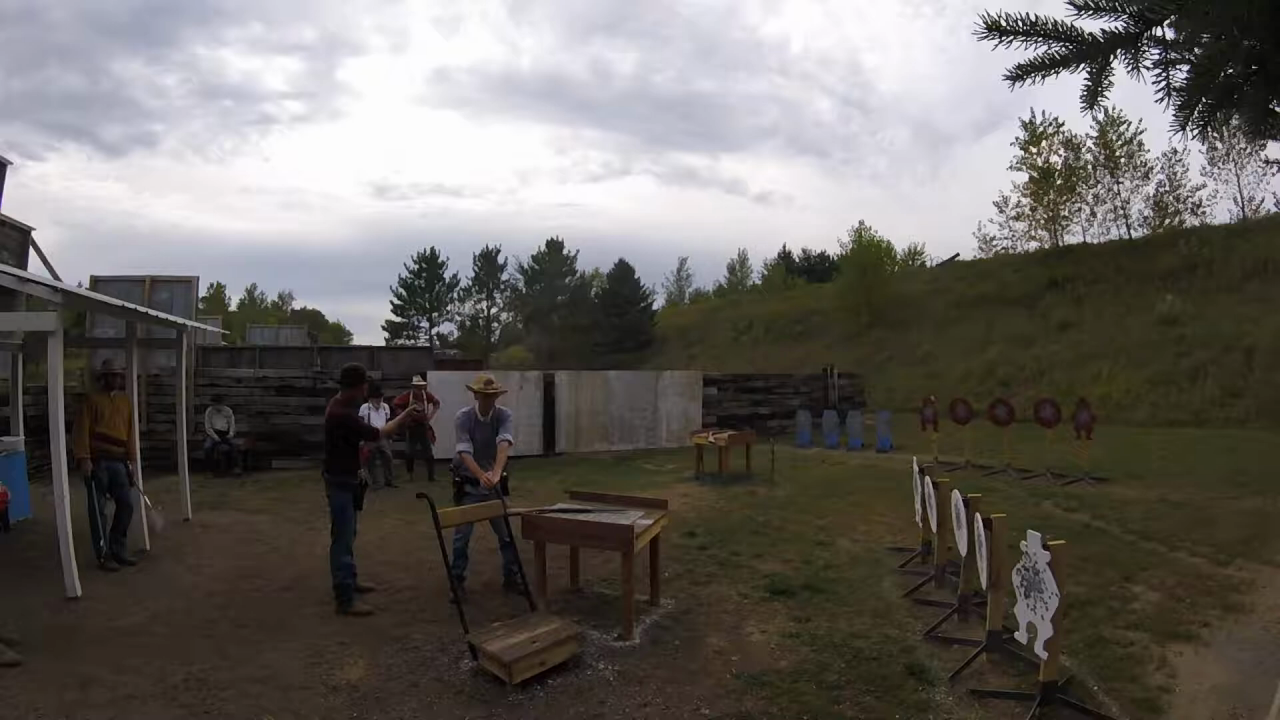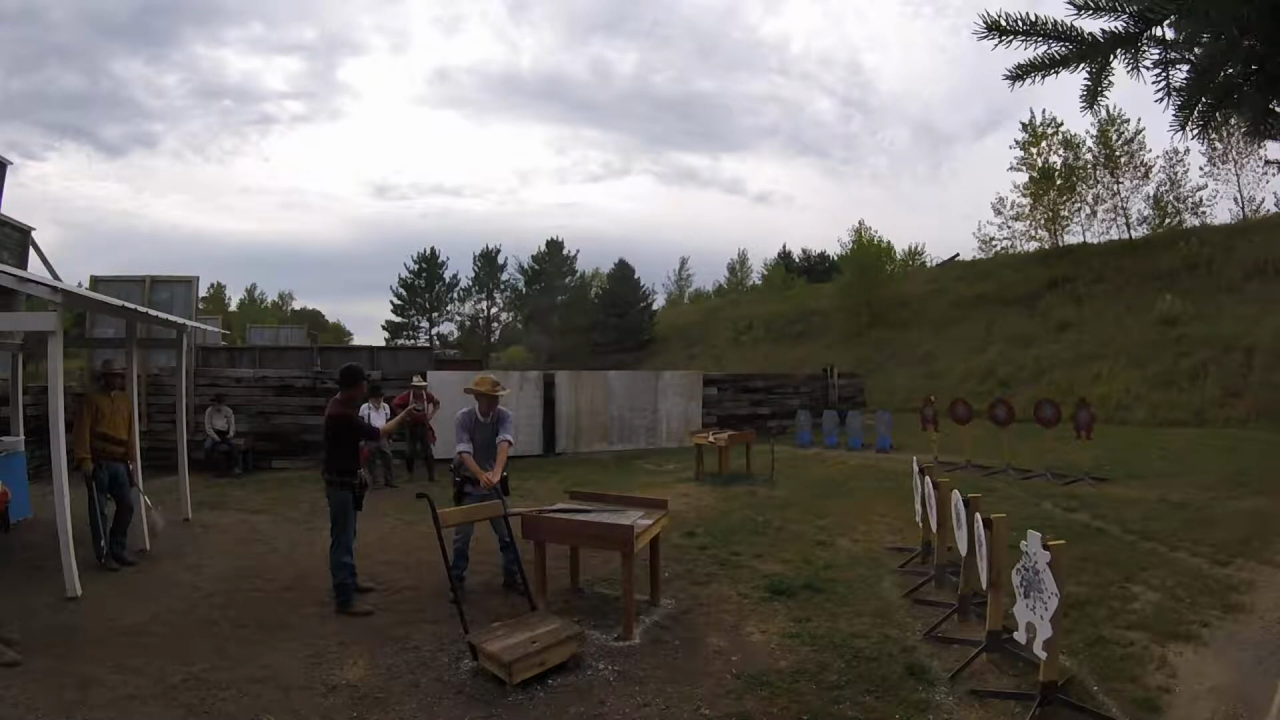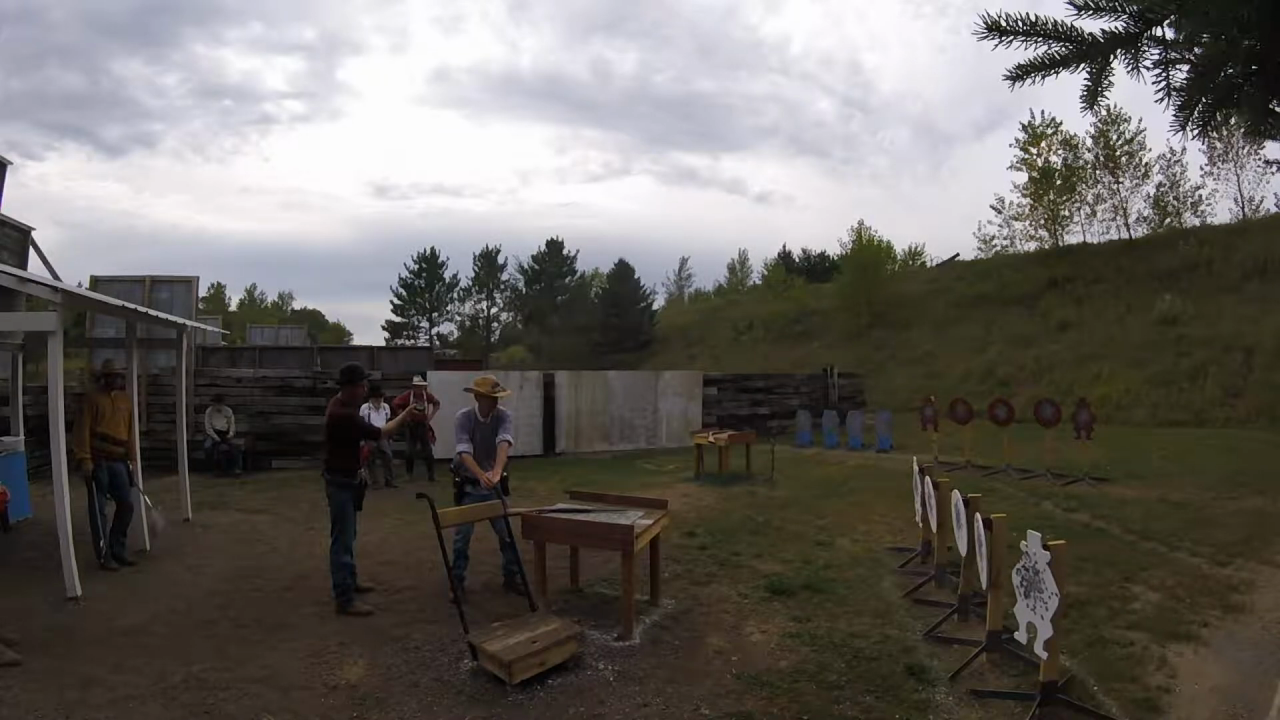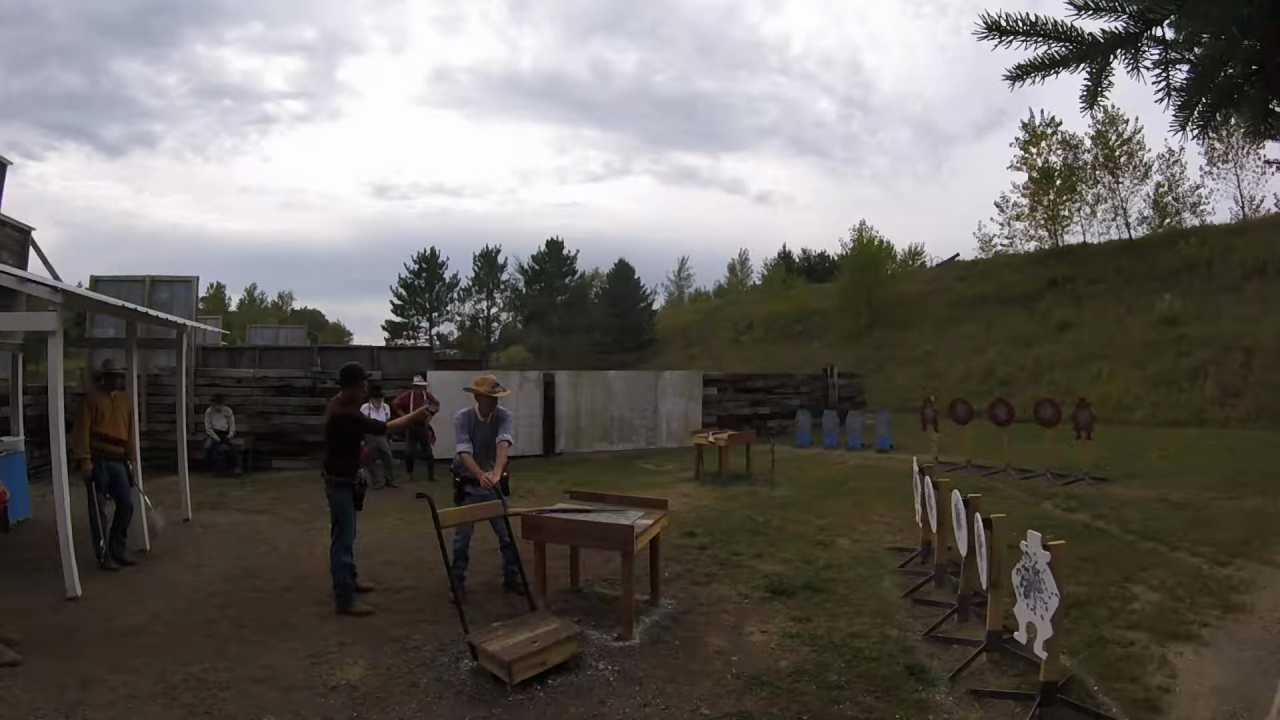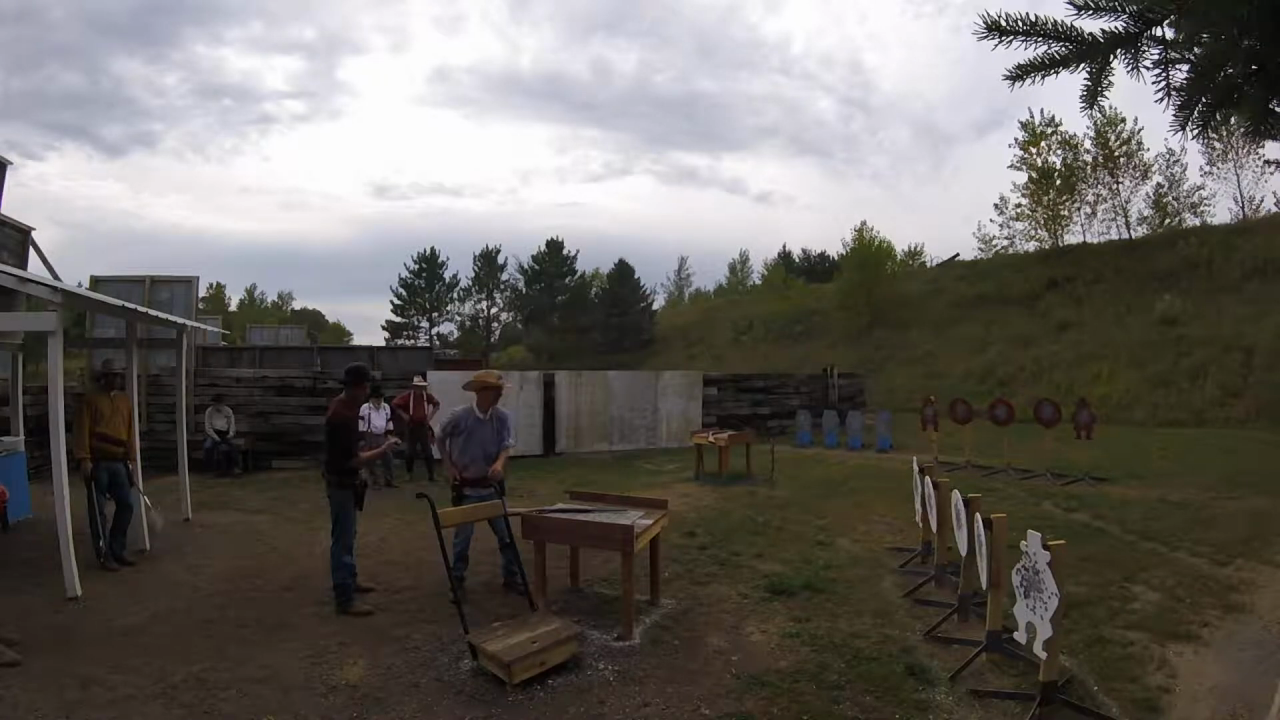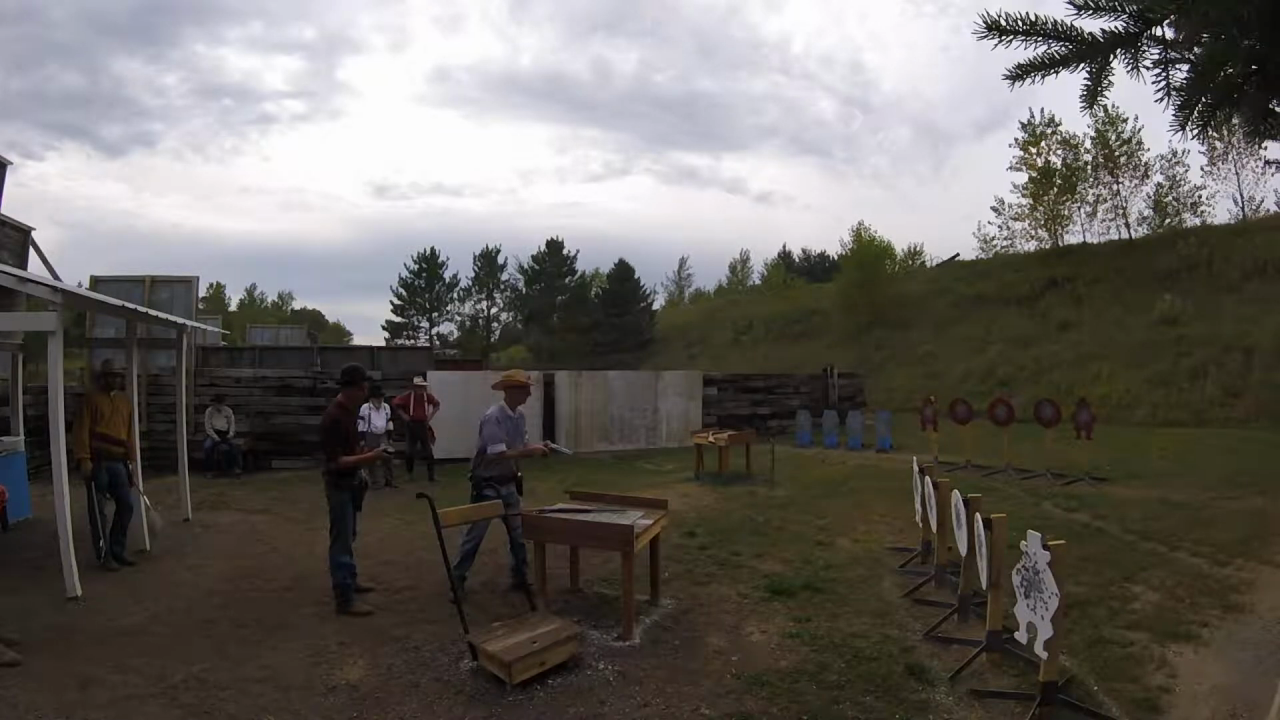
dt=0.7s
person 1, frame 1
left shoulder: (342, 406)
right shoulder: (341, 414)
right elbow: (377, 434)
right wrist: (406, 416)
left hip: (346, 478)
right hip: (340, 482)
left knee: (347, 536)
right knee: (342, 539)
left ankle: (350, 580)
right ankle: (344, 600)
person 1, frame 2
left shoulder: (342, 406)
right shoulder: (341, 414)
right elbow: (377, 434)
right wrist: (405, 416)
left hip: (347, 478)
right hip: (340, 482)
left knee: (347, 535)
right knee: (342, 539)
left ankle: (350, 580)
right ankle: (344, 600)
person 1, frame 3
left shoulder: (341, 405)
right shoulder: (343, 414)
right elbow: (379, 434)
right wrist: (406, 416)
left hip: (346, 478)
right hip: (340, 482)
left knee: (347, 535)
right knee: (342, 539)
left ankle: (350, 580)
right ankle: (344, 600)
person 1, frame 4
left shoulder: (340, 405)
right shoulder: (344, 414)
right elbow: (383, 428)
right wrist: (415, 415)
left hip: (346, 478)
right hip: (340, 481)
left knee: (348, 535)
right knee: (342, 538)
left ankle: (349, 579)
right ankle: (344, 600)
person 1, frame 5
left shoulder: (346, 407)
right shoulder: (340, 416)
right elbow: (353, 459)
left wrist: (363, 449)
right wrist: (383, 450)
left hip: (349, 481)
right hip: (341, 483)
left knee: (347, 536)
right knee: (342, 539)
left ankle: (350, 579)
right ankle: (344, 600)
person 1, frame 6
left shoulder: (350, 410)
right shoulder: (333, 417)
right elbow: (335, 461)
left wrist: (365, 453)
right wrist: (368, 457)
left hip: (350, 481)
right hip: (338, 484)
left knee: (348, 536)
right knee: (341, 540)
left ankle: (350, 580)
right ankle: (344, 600)
person 2, frame 1
left shoulder: (504, 415)
right shoulder: (463, 417)
left elbow: (504, 444)
right elbow: (464, 452)
left wrist: (496, 472)
right wrist: (481, 475)
left hip: (494, 484)
right hip: (468, 484)
left knee: (506, 533)
right knee: (462, 535)
left ankle: (511, 577)
right ankle: (457, 581)
person 2, frame 2
left shoulder: (504, 416)
right shoulder: (463, 417)
left elbow: (504, 445)
right elbow: (464, 452)
left wrist: (496, 472)
right wrist: (481, 475)
left hip: (495, 484)
right hip: (469, 484)
left knee: (506, 533)
right knee: (462, 535)
left ankle: (511, 577)
right ankle: (457, 582)
person 2, frame 3
left shoulder: (504, 416)
right shoulder: (463, 418)
left elbow: (504, 444)
right elbow: (464, 452)
left wrist: (496, 472)
right wrist: (482, 476)
left hip: (495, 484)
right hip: (469, 485)
left knee: (506, 533)
right knee: (462, 535)
left ankle: (511, 577)
right ankle: (457, 582)
person 2, frame 4
left shoulder: (504, 416)
right shoulder: (462, 418)
left elbow: (503, 444)
right elbow: (464, 453)
left wrist: (496, 472)
right wrist: (481, 475)
left hip: (495, 484)
right hip: (469, 485)
left knee: (506, 533)
right knee: (463, 535)
left ankle: (511, 577)
right ankle: (457, 582)
person 2, frame 5
left shoulder: (503, 417)
right shoulder: (459, 416)
left elbow: (507, 446)
right elbow: (440, 439)
left wrist: (500, 463)
right wrist: (448, 465)
left hip: (491, 486)
right hip: (466, 488)
left knee: (505, 534)
right knee: (463, 536)
left ankle: (511, 578)
right ankle: (457, 582)
person 2, frame 6
left shoulder: (520, 415)
right shoulder: (493, 417)
right elbow: (499, 454)
left wrist: (534, 449)
right wrist: (529, 452)
left hip: (509, 484)
right hip: (487, 486)
left knee: (518, 534)
right knee: (475, 535)
left ankle: (520, 578)
right ankle: (458, 580)
person 3, frame 1
left shoulder: (124, 400)
right shoulder: (92, 399)
right elbow: (81, 430)
left wrist: (131, 460)
right wrist: (84, 459)
left hip: (118, 462)
right hip: (97, 462)
left knee: (126, 505)
right knee: (98, 510)
left ankle: (118, 550)
right ankle: (104, 556)
person 3, frame 2
left shoulder: (125, 400)
right shoulder: (92, 399)
right elbow: (82, 431)
left wrist: (131, 459)
right wrist: (84, 459)
left hip: (119, 462)
right hip: (98, 462)
left knee: (126, 506)
right knee: (99, 510)
left ankle: (118, 550)
right ankle: (104, 555)
person 3, frame 3
left shoulder: (125, 400)
right shoulder: (92, 399)
right elbow: (82, 430)
left wrist: (131, 459)
right wrist: (84, 459)
left hip: (118, 462)
right hip: (98, 462)
left knee: (126, 506)
right knee: (98, 510)
left ankle: (117, 550)
right ankle: (104, 555)
person 3, frame 4
left shoulder: (125, 399)
right shoulder: (92, 398)
right elbow: (82, 430)
left wrist: (131, 459)
right wrist: (84, 459)
left hip: (118, 462)
right hip: (97, 462)
left knee: (126, 505)
right knee: (98, 510)
left ankle: (117, 550)
right ankle: (104, 556)
person 3, frame 5
left shoulder: (125, 400)
right shoulder: (91, 399)
right elbow: (81, 430)
left wrist: (130, 459)
right wrist: (83, 459)
left hip: (118, 462)
right hip: (97, 462)
left knee: (126, 506)
right knee: (98, 510)
left ankle: (117, 550)
right ankle: (104, 556)
person 3, frame 6
left shoulder: (125, 400)
right shoulder: (92, 398)
right elbow: (81, 430)
left wrist: (130, 458)
right wrist: (83, 459)
left hip: (118, 462)
right hip: (97, 462)
left knee: (126, 506)
right knee: (98, 510)
left ankle: (117, 550)
right ankle: (104, 555)
